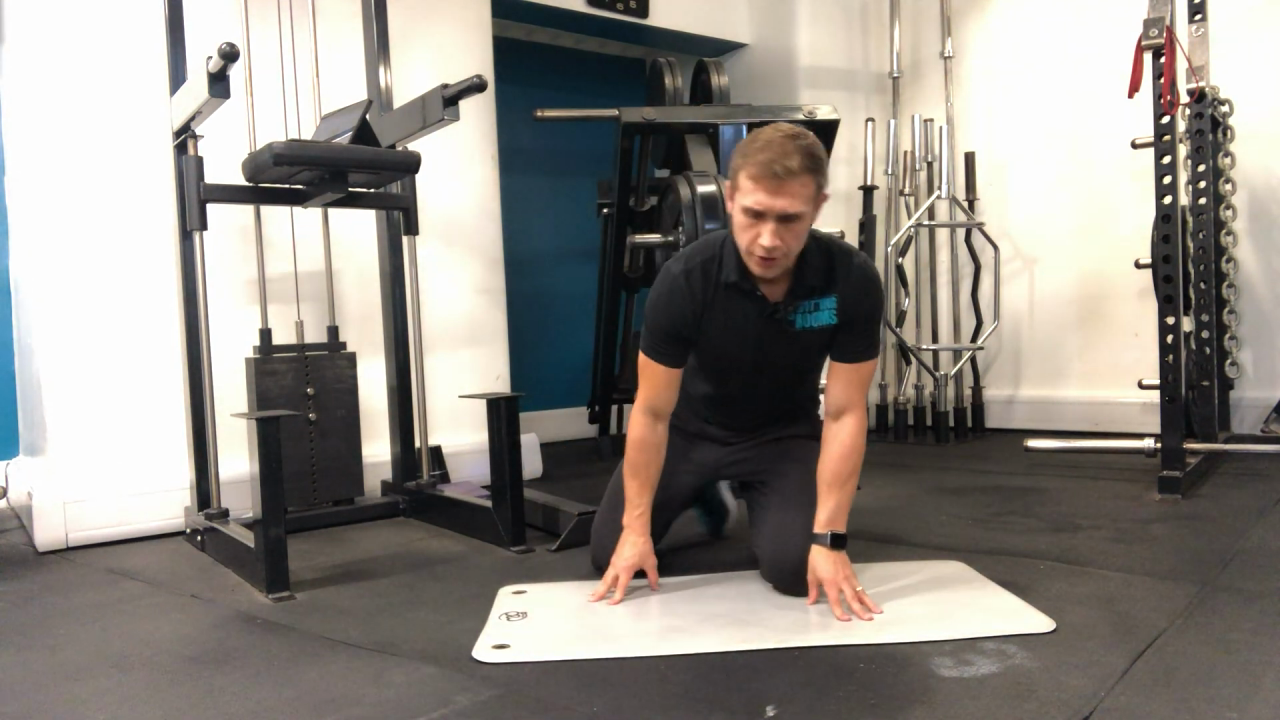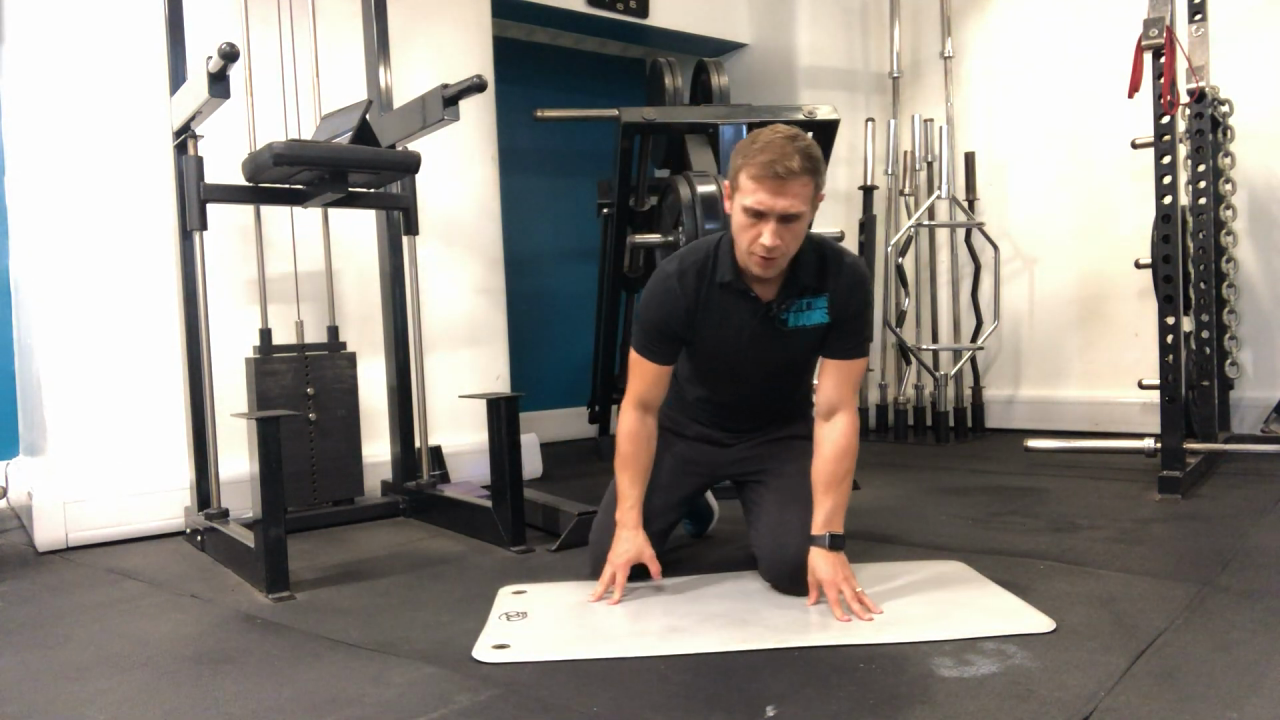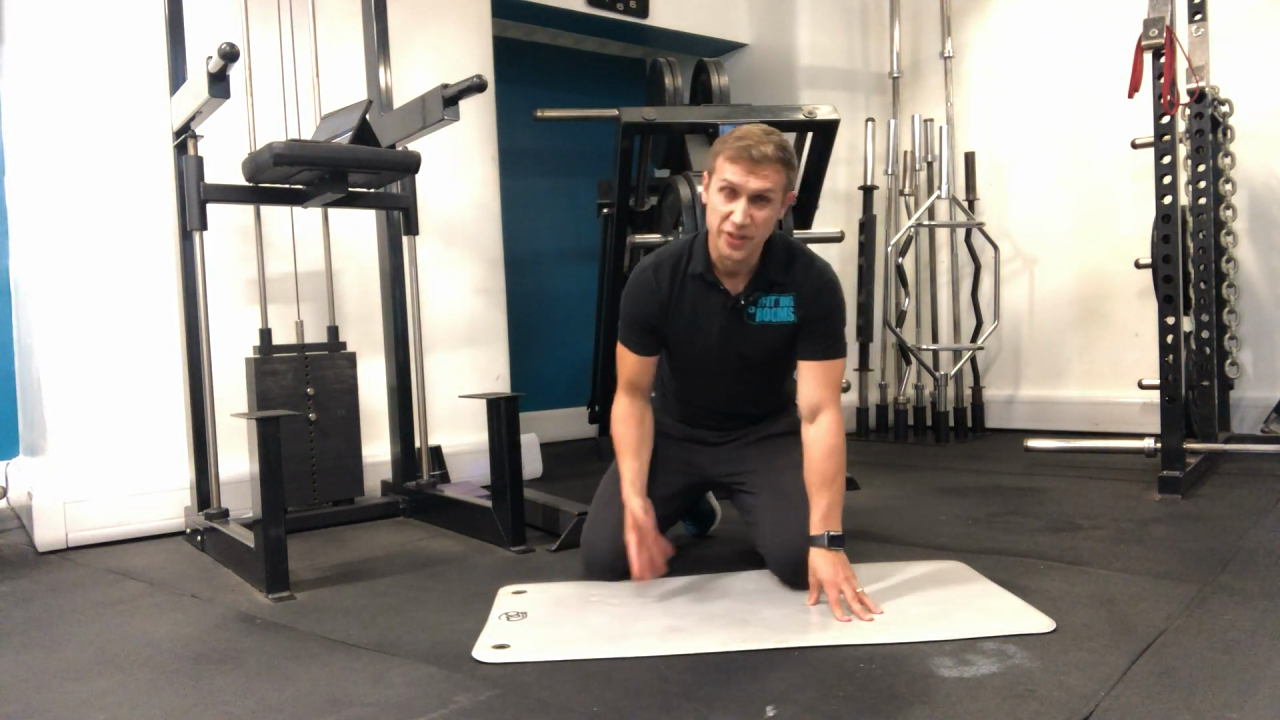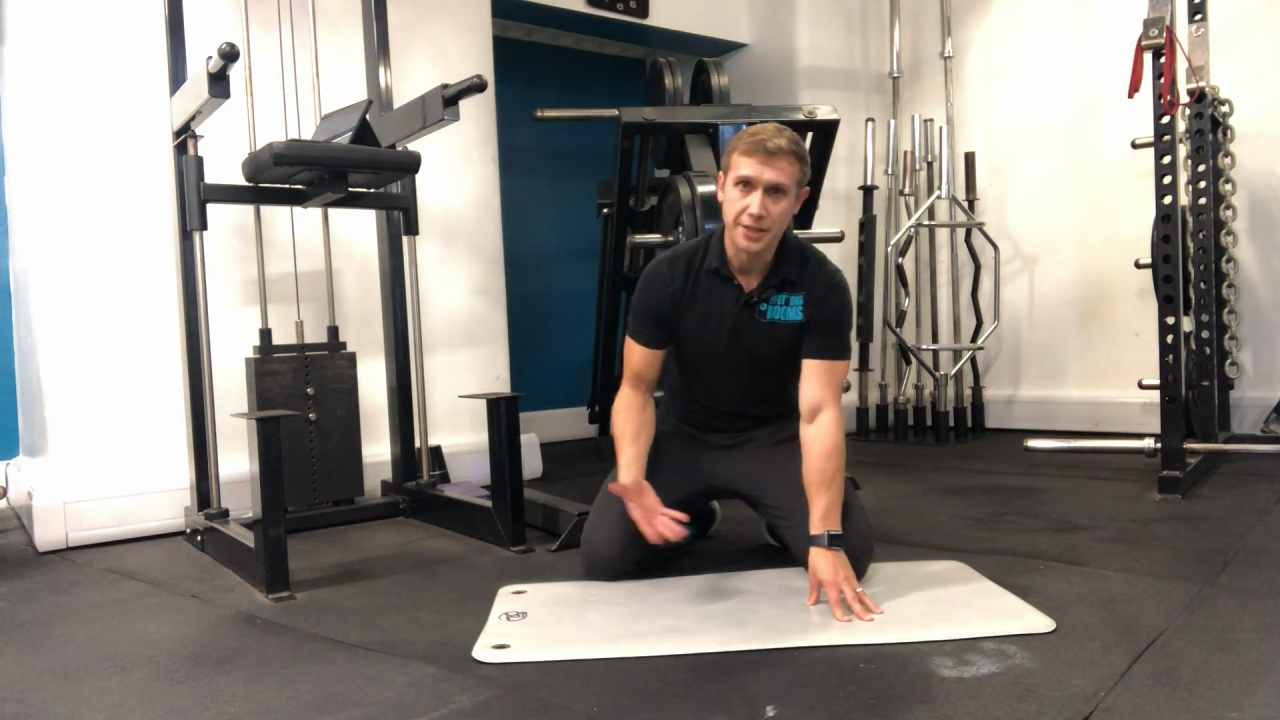
dt=0.3s
person 1, frame 1
left shoulder: (854, 280)
right shoulder: (684, 280)
left elbow: (844, 415)
right elbow: (652, 414)
left wrist: (828, 539)
right wrist: (635, 529)
left hip: (785, 433)
right hip: (692, 429)
left knee: (792, 568)
right knee: (611, 555)
left ankle: (754, 501)
right ankle: (707, 493)
person 1, frame 2
left shoulder: (844, 280)
right shoulder: (677, 281)
left elbow: (835, 413)
right elbow: (641, 408)
left wrist: (827, 540)
right wrist: (629, 524)
left hip: (781, 434)
right hip: (685, 431)
left knee: (793, 569)
right knee: (612, 560)
left ankle: (754, 505)
right ankle: (694, 502)
person 1, frame 3
left shoulder: (812, 282)
right shoulder: (654, 278)
left elbow: (819, 412)
right elbow: (632, 396)
left wrist: (825, 539)
right wrist: (635, 495)
left hip: (765, 434)
right hip: (677, 433)
left knee: (799, 559)
right knee: (605, 557)
left ankle: (753, 507)
right ankle: (692, 504)
person 1, frame 4
left shoulder: (822, 285)
right shoulder: (669, 274)
left elbow: (819, 412)
right elbow: (636, 388)
left wrist: (825, 538)
right wrist: (631, 477)
left hip: (773, 437)
right hip: (683, 435)
left knee: (851, 553)
right knee: (605, 557)
left ankle: (776, 514)
right ankle: (693, 507)
